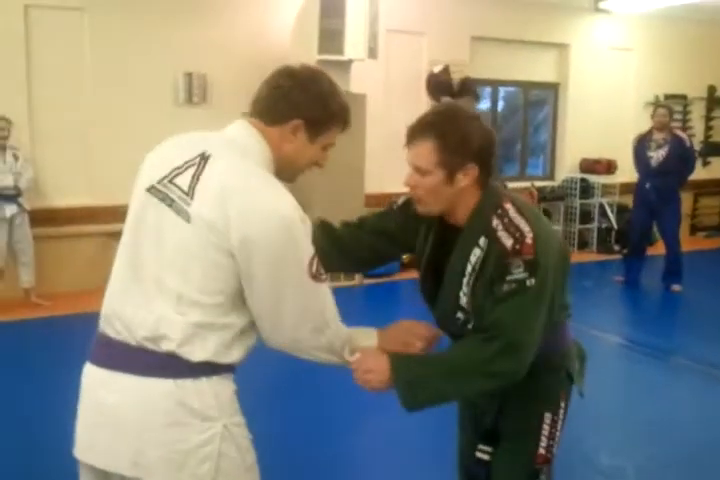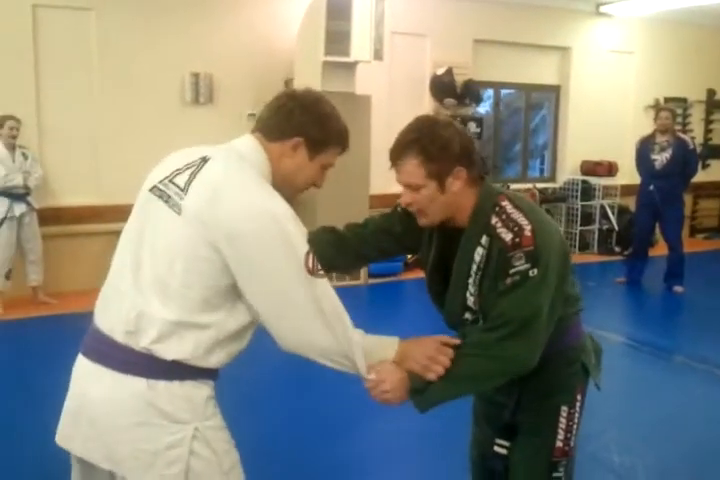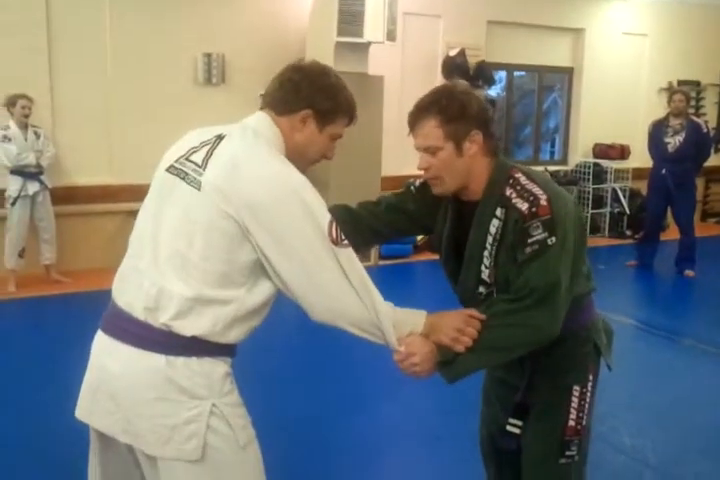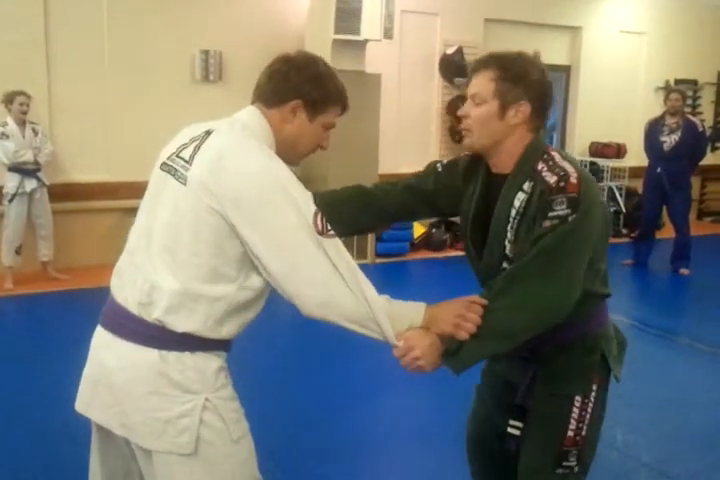
dt=1s
person 1, frame 1
left shoulder: (173, 151)
right shoulder: (267, 207)
right elbow: (299, 329)
right wrist: (379, 341)
left hip: (106, 377)
right hip: (180, 403)
person 1, frame 2
left shoulder: (183, 162)
right shoulder: (258, 209)
right elbow: (308, 327)
right wrist: (397, 353)
left hip: (95, 375)
right hip: (159, 402)
person 1, frame 3
left shoulder: (196, 143)
right shoulder: (273, 180)
right elbow: (334, 291)
right wrist: (423, 325)
left hip: (114, 350)
right hip: (177, 378)
person 1, frame 4
left shoulder: (195, 139)
right shoulder: (257, 173)
right elbow: (322, 285)
right wrist: (423, 317)
left hip: (116, 346)
right hip: (172, 372)
person 2, frame 1
left shoulder: (523, 242)
right shoulder: (426, 212)
left elbow: (505, 355)
right elbow: (354, 243)
left wrist: (399, 370)
left hip: (534, 372)
right hip: (477, 366)
person 2, frame 2
left shoulder: (525, 237)
right shoulder: (427, 213)
left elbow: (512, 347)
right elbow: (358, 241)
left wrist: (415, 380)
left hip: (550, 367)
right hip: (498, 363)
person 2, frame 3
left shoulder: (538, 208)
right shoulder: (439, 191)
left elbow: (537, 316)
right elbow: (375, 218)
left wrist: (444, 351)
left hip: (562, 348)
right hip: (507, 346)
person 2, frame 4
left shoulder: (566, 190)
right shoulder: (471, 171)
left elbow: (543, 296)
right elbow: (390, 200)
left wrist: (447, 341)
left hip: (570, 355)
right hip: (513, 348)
person 3, frame 1
left shoulder: (16, 154)
left elbow: (28, 174)
left wrist: (18, 187)
left hip: (16, 206)
left knee: (25, 250)
left ankle: (30, 293)
person 3, frame 2
left shoulder: (25, 153)
left elbow: (37, 174)
left wrist: (27, 186)
right wrist: (23, 179)
left hip: (25, 205)
left knee: (34, 249)
left ankle: (38, 292)
person 3, frame 3
left shoulder: (38, 132)
left elbow: (50, 153)
left wrist: (39, 164)
right wrist: (35, 158)
left hip: (39, 183)
right hip: (18, 185)
left knee: (47, 227)
left ankle: (51, 271)
person 3, frame 4
left shoulder: (36, 129)
left elbow: (48, 151)
left wrist: (35, 160)
right wrist: (32, 155)
left hip: (36, 180)
right hip: (16, 182)
left knee: (45, 225)
left ankle: (48, 267)
person 4, frame 1
left shoulder: (680, 140)
right shoulder: (641, 140)
left elbow: (689, 164)
left wrist: (674, 183)
right wrist: (648, 179)
left hip: (667, 196)
right hip: (644, 193)
left knee: (671, 238)
right knee: (637, 235)
left ankle: (672, 279)
right ankle: (630, 275)
person 4, frame 2
left shoulder: (684, 142)
right shoulder: (643, 142)
left elbow: (691, 167)
left wrist: (676, 186)
right wrist: (649, 182)
left hip: (671, 198)
right hip: (647, 195)
left knee: (673, 240)
right knee: (640, 237)
left ankle: (674, 280)
right ankle: (632, 275)
person 4, frame 3
left shoulder: (697, 126)
right shoulder: (656, 125)
left elbow: (705, 151)
left wrist: (690, 169)
right wrist: (661, 165)
left hip: (683, 181)
right hip: (659, 178)
left knee: (685, 224)
right knee: (652, 220)
left ankle: (686, 265)
right ankle: (643, 258)
person 4, frame 4
left shoulder: (693, 125)
right shoulder: (653, 124)
left elbow: (700, 150)
left wrist: (685, 168)
right wrist: (658, 164)
left hip: (678, 179)
right hip: (655, 176)
left knee: (680, 222)
right knee: (647, 219)
left ankle: (681, 263)
right ankle: (639, 257)
